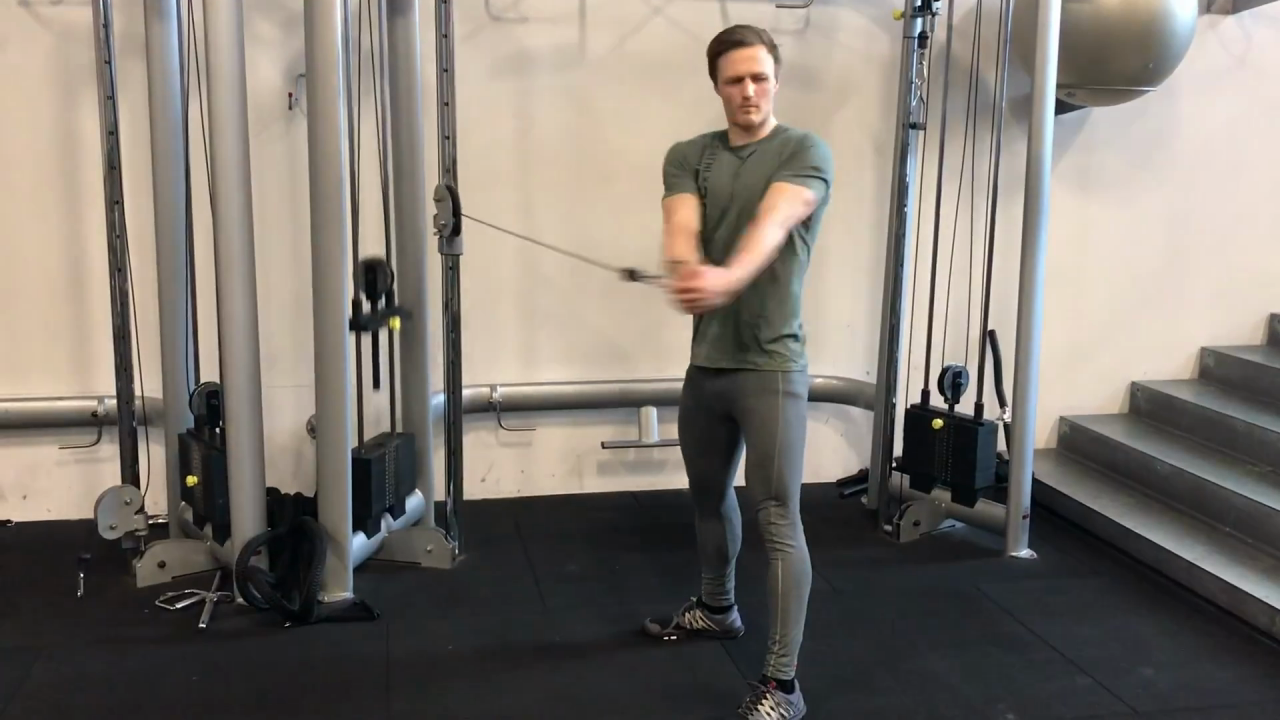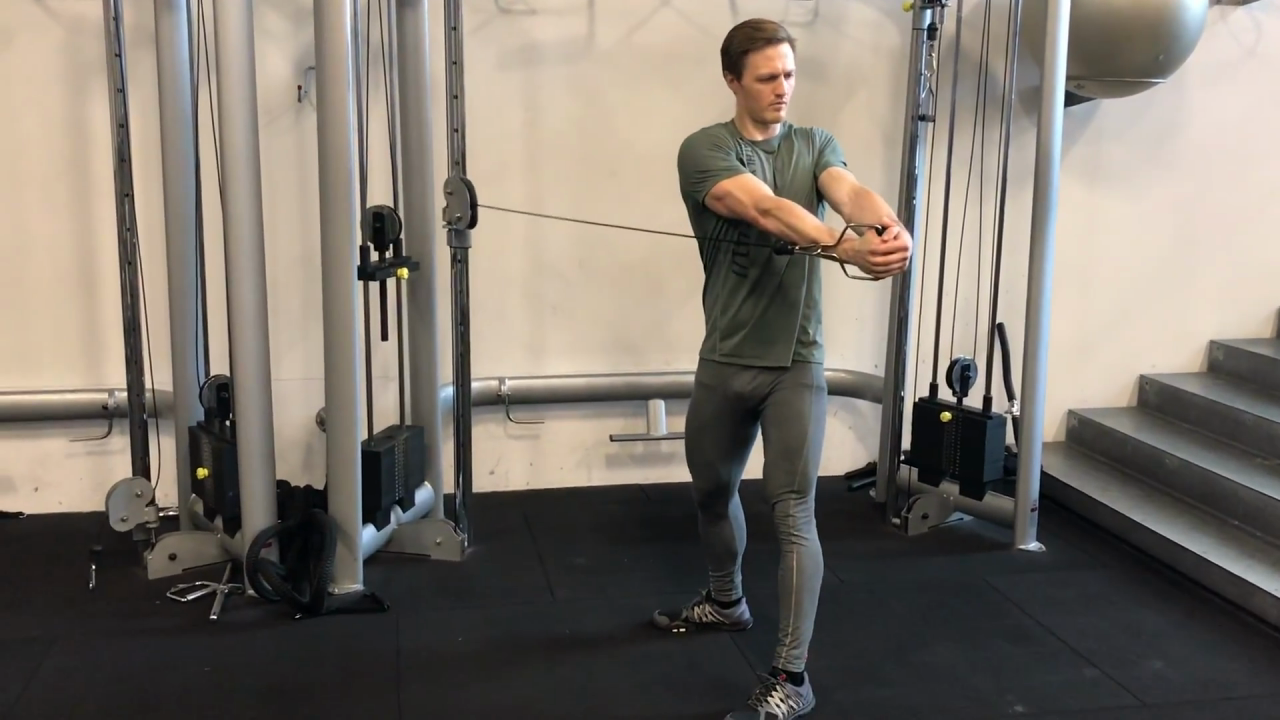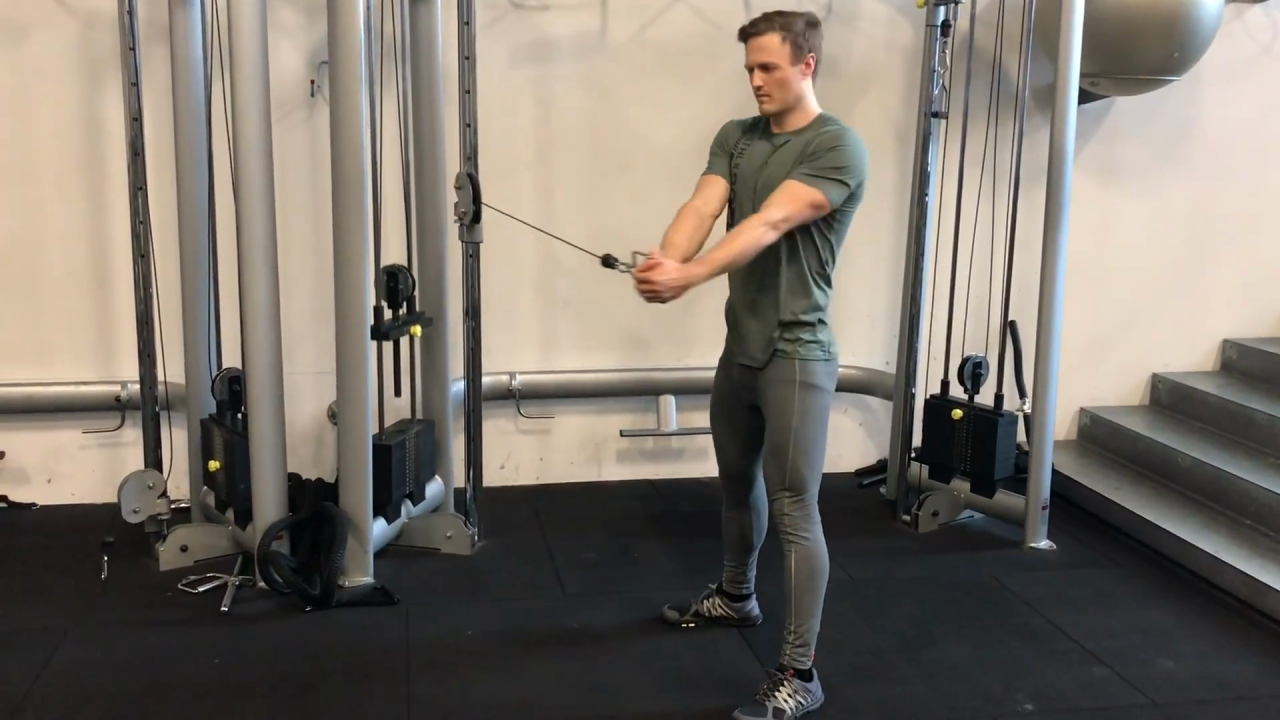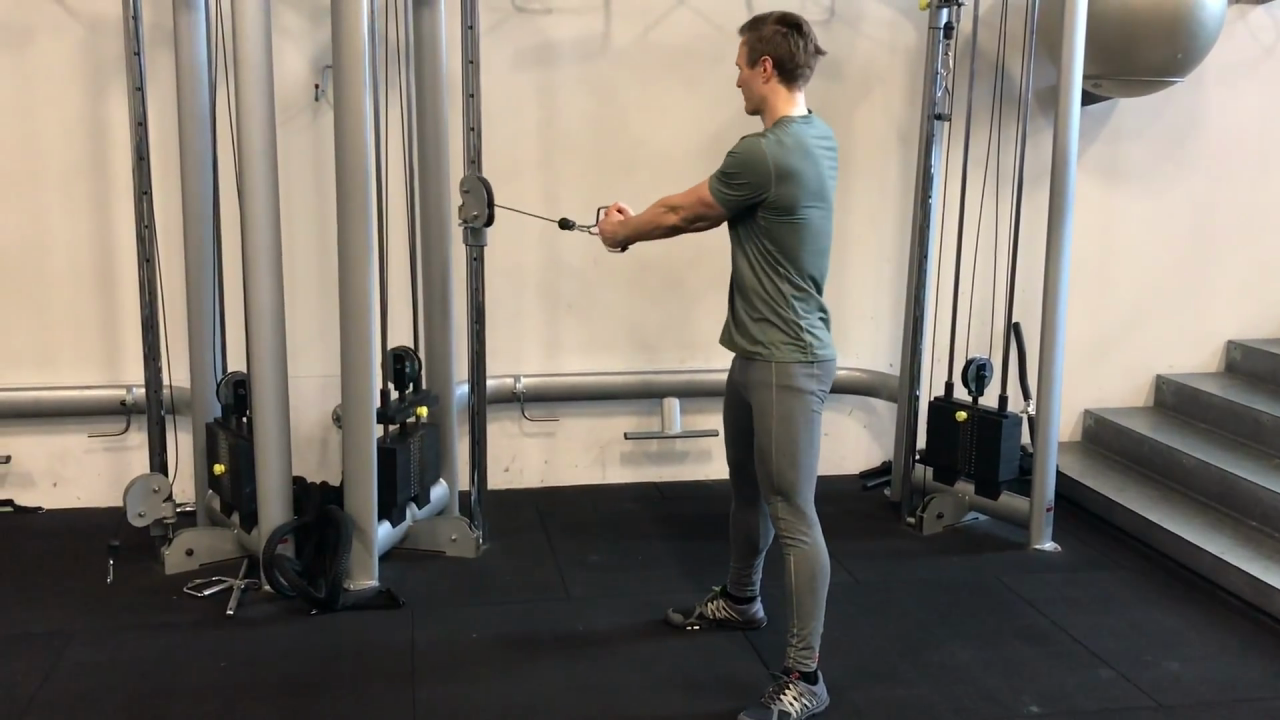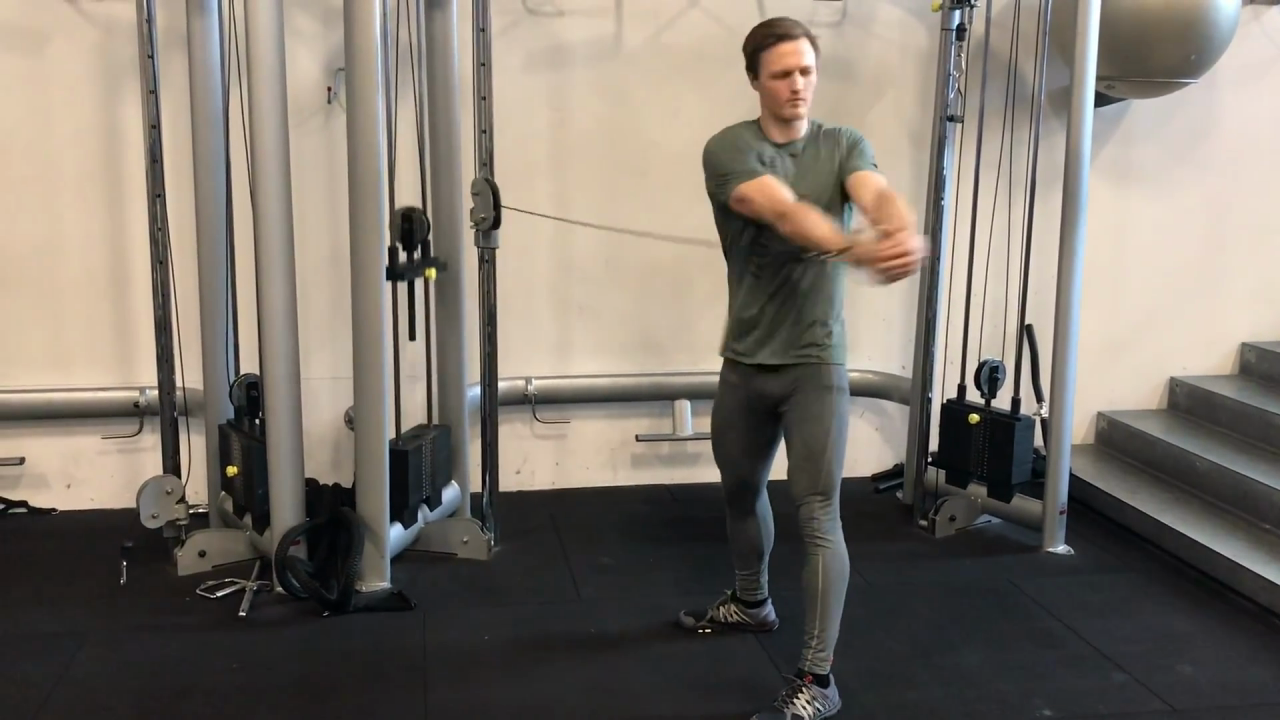
dt=1s
person 1, frame 1
left shoulder: (802, 152)
right shoulder: (689, 156)
left elbow: (771, 225)
right elbow: (682, 222)
left wrist: (728, 278)
right wrist: (684, 267)
left hip: (769, 366)
right hip: (707, 363)
left knee: (777, 518)
right knee: (708, 496)
right ankle: (716, 607)
person 1, frame 2
left shoulder: (816, 145)
right shoulder: (704, 150)
left elbow: (851, 193)
right elbow: (767, 211)
left wrist: (890, 228)
right wrist: (848, 247)
left hip: (796, 361)
right hip: (726, 360)
left knee: (792, 513)
right knee: (712, 491)
right ankle: (725, 600)
person 1, frame 3
left shoulder: (838, 147)
right shoulder: (735, 138)
left elbow: (768, 224)
right elbow: (701, 208)
left wrist: (692, 275)
right wrist: (664, 261)
left hip: (797, 356)
right hip: (739, 348)
left knee: (795, 511)
right knee: (738, 484)
right ankle: (735, 596)
person 1, frame 4
left shoulder: (765, 152)
right shoulder: (810, 136)
left elbow: (686, 211)
right elbow: (709, 211)
left wrist: (623, 232)
right wrist: (636, 222)
left hip: (787, 363)
right hip: (758, 353)
left knee: (793, 515)
right knee: (747, 489)
right ankle: (740, 599)
person 1, frame 5
left shoulder: (845, 146)
right shoulder: (729, 149)
left elbow: (877, 197)
right elbow: (786, 212)
left wrist: (902, 235)
right wrist: (854, 248)
left hip: (814, 361)
right hip: (747, 360)
left knee: (817, 515)
right knee: (740, 490)
right ankle: (750, 601)
